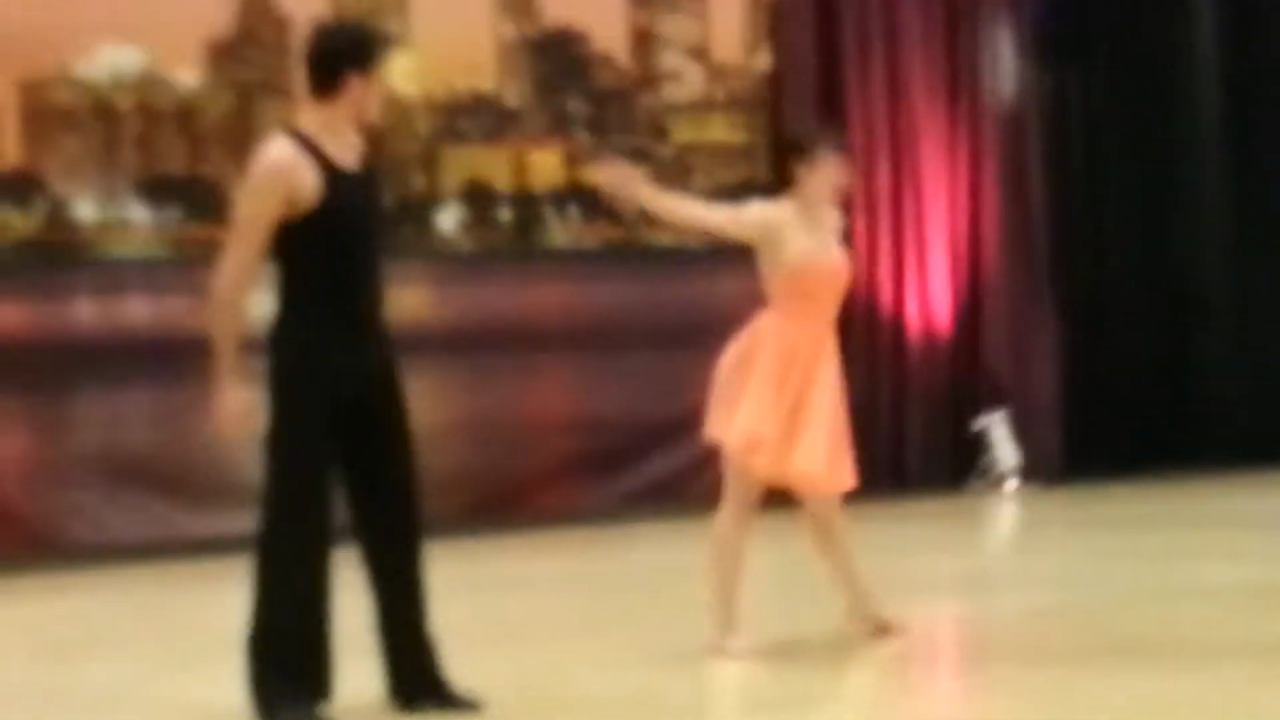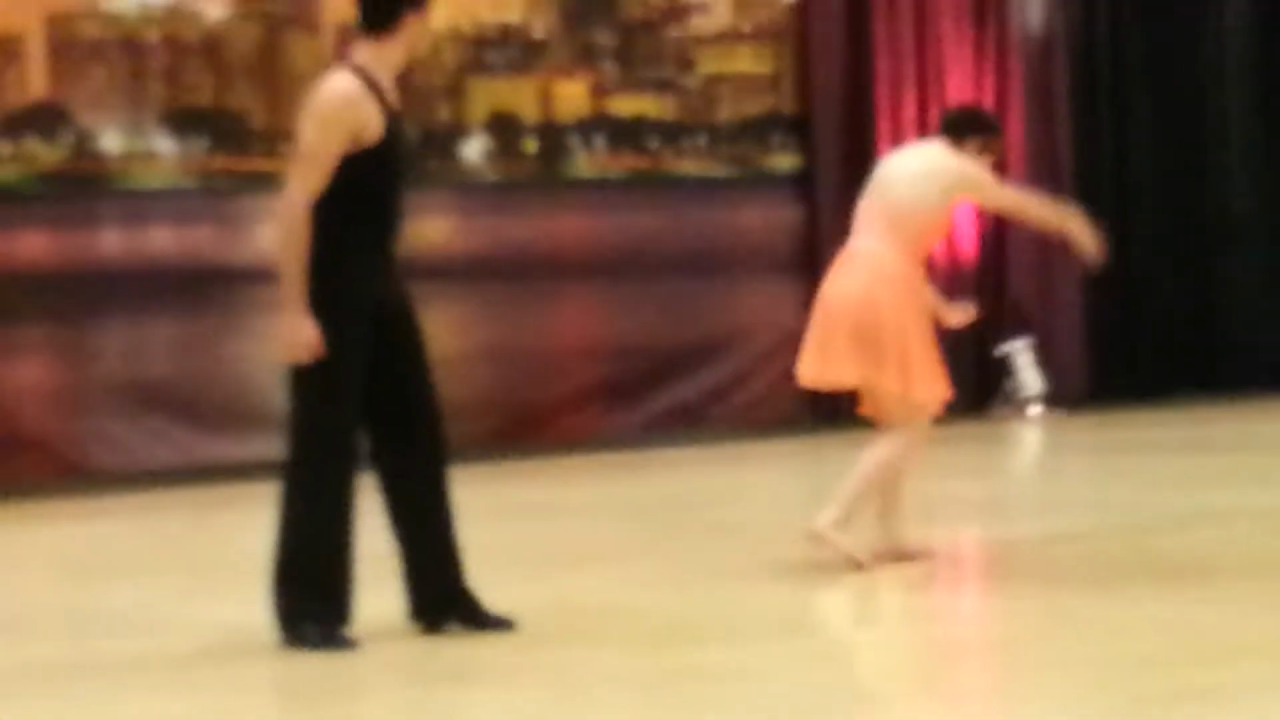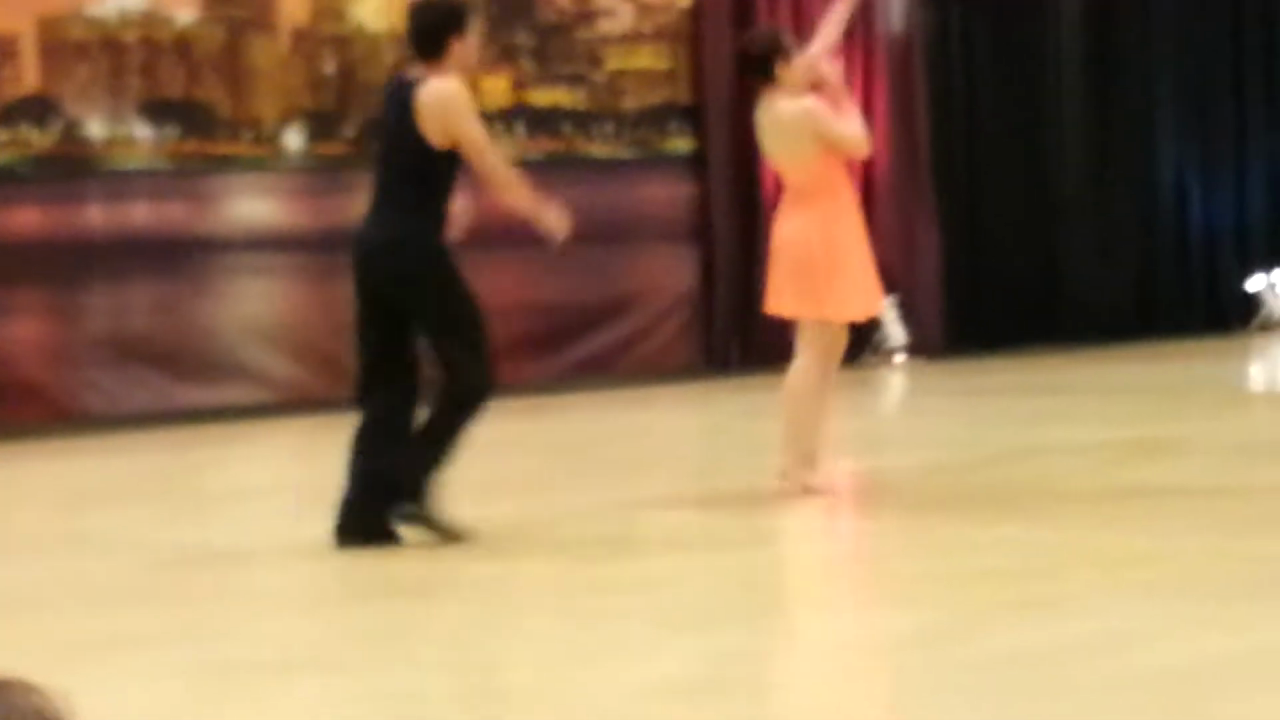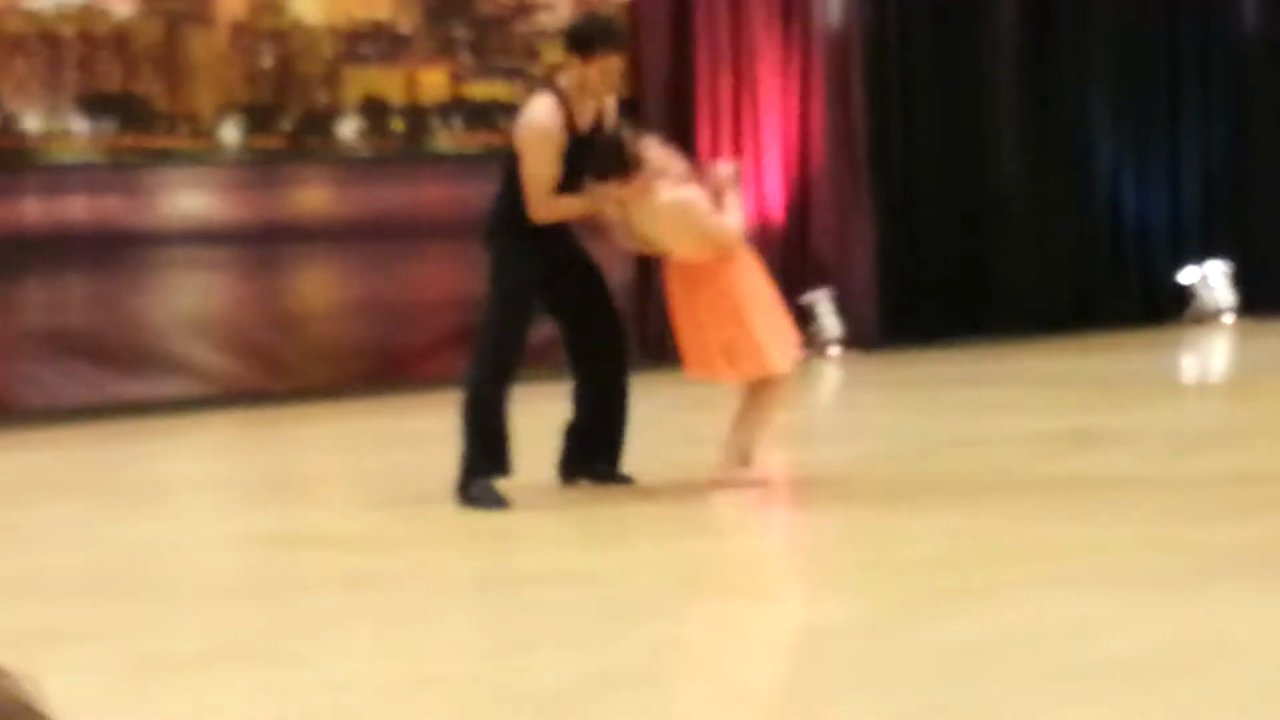
dt=0.7s
person 1, frame 1
left shoulder: (357, 147)
right shoulder: (282, 162)
right elbow: (231, 277)
right wrist: (229, 377)
left hip: (369, 356)
right hip: (311, 362)
left knee: (392, 515)
right knee: (297, 523)
person 1, frame 2
left shoulder: (379, 84)
right shoulder: (341, 93)
right elbow: (296, 202)
right wrist: (295, 307)
left hip: (378, 286)
right hip: (337, 292)
left knee: (415, 434)
right knee: (326, 448)
left ankle: (440, 597)
right ankle: (309, 610)
person 1, frame 3
left shoulder: (400, 88)
right shoulder: (445, 93)
right elbow: (490, 168)
left wrist: (446, 201)
right wrist: (541, 211)
left hip: (375, 247)
right hip: (414, 252)
left knee: (386, 382)
right knee: (469, 371)
left ankle: (363, 517)
right ankle: (406, 486)
person 1, frame 4
left shoulder: (606, 105)
right shoulder: (542, 119)
right elbow: (540, 208)
left hip: (557, 239)
right hip: (518, 239)
left knee: (603, 341)
right knee: (499, 353)
left ankle: (587, 457)
right ankle: (478, 474)
person 2, frame 1
left shoulder: (834, 222)
right shoulder: (771, 217)
right elbow: (704, 216)
right wrist: (638, 190)
left hip: (814, 369)
right hip: (766, 363)
left knee: (822, 500)
right knee: (741, 499)
left ankle: (861, 604)
right ankle: (725, 626)
person 2, frame 2
left shoulder: (897, 160)
right shoulder: (958, 171)
right elbow: (1022, 203)
left wrist: (938, 305)
right wrist: (1074, 223)
left hip: (848, 285)
right hip: (885, 293)
left knee: (896, 420)
right knee: (910, 428)
left ankle: (889, 536)
right ankle: (833, 518)
person 2, frame 3
left shoulder: (769, 102)
right shoulder: (800, 110)
left elbow: (825, 43)
right elbow: (860, 145)
right wrist: (838, 96)
left hip: (806, 223)
right hip: (823, 227)
left knee: (828, 347)
right knee: (814, 351)
left ankle: (805, 456)
right ankle: (795, 463)
person 2, frame 4
left shoulder: (627, 200)
right shoulder: (682, 200)
right elbow: (731, 236)
right wrist: (728, 190)
left hip: (693, 278)
right hip: (722, 282)
right knee: (773, 373)
left ankle: (741, 455)
right ankle: (736, 461)
